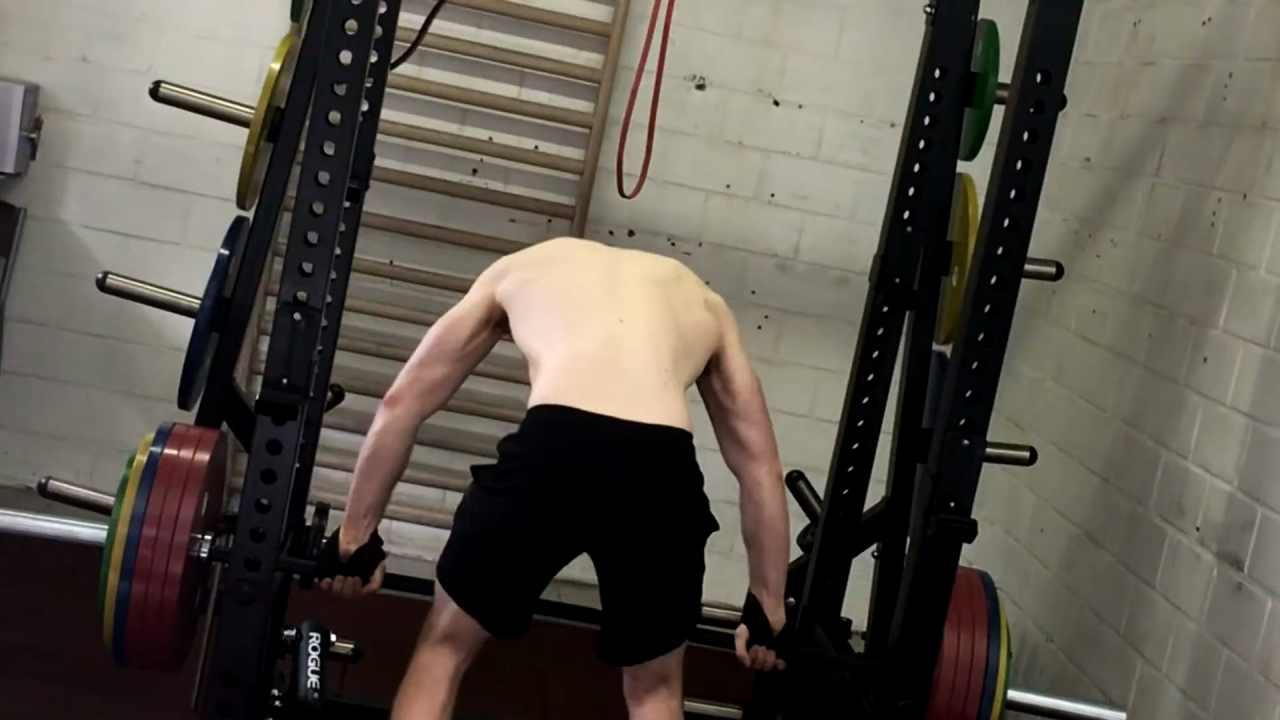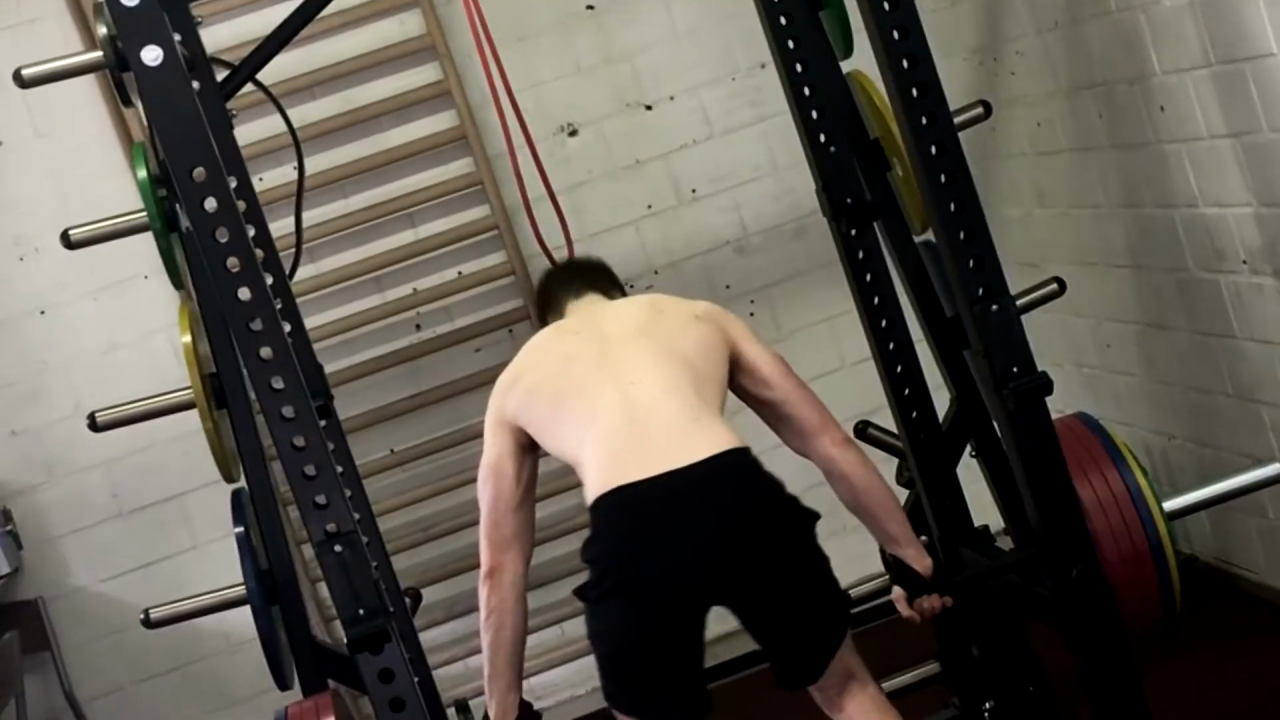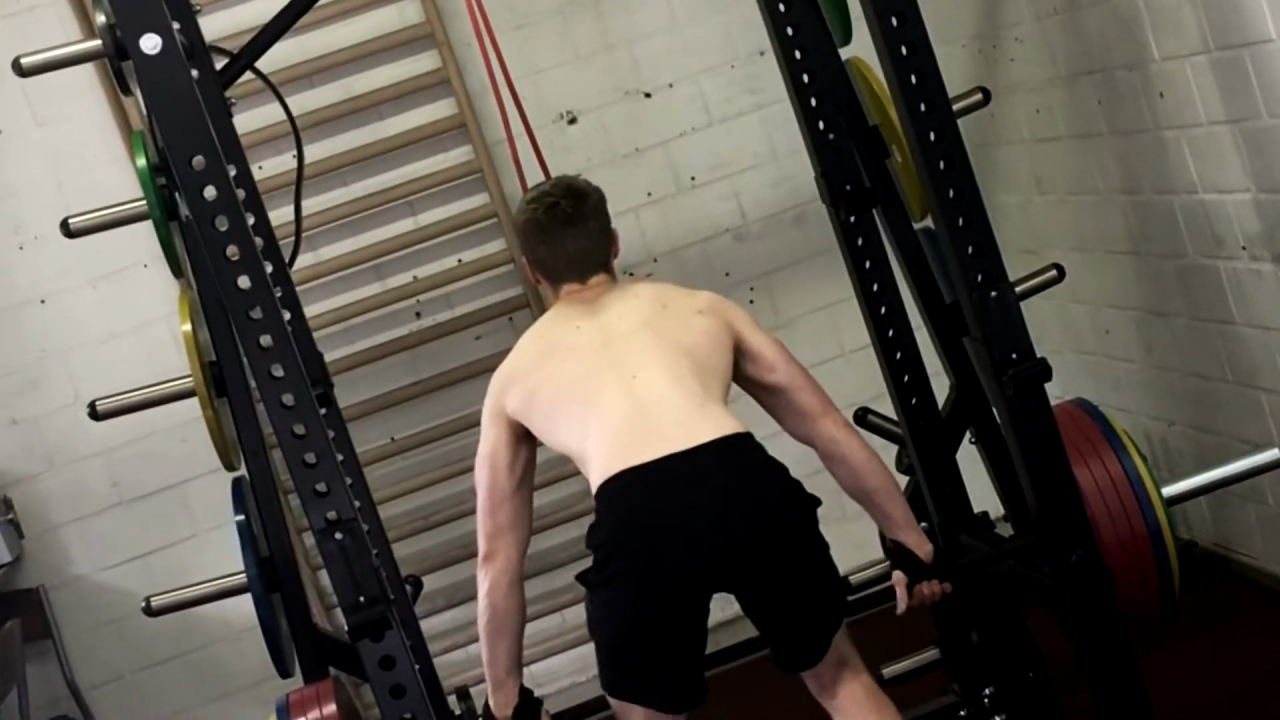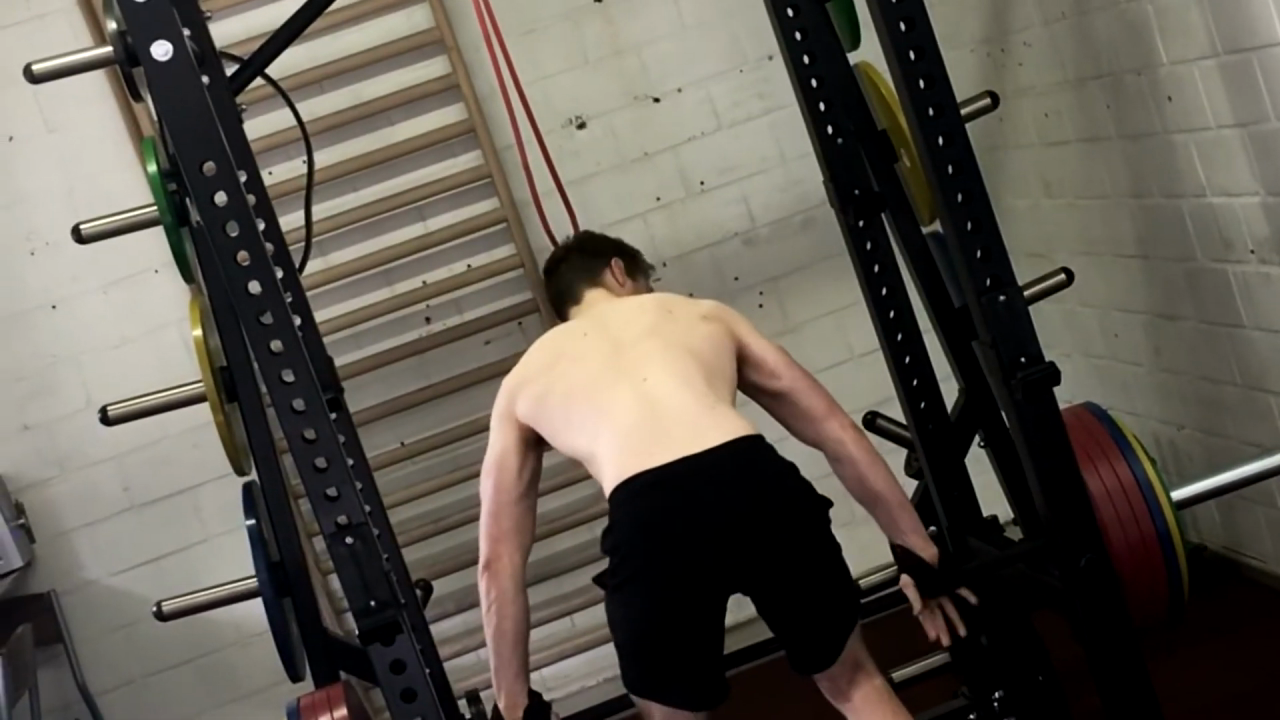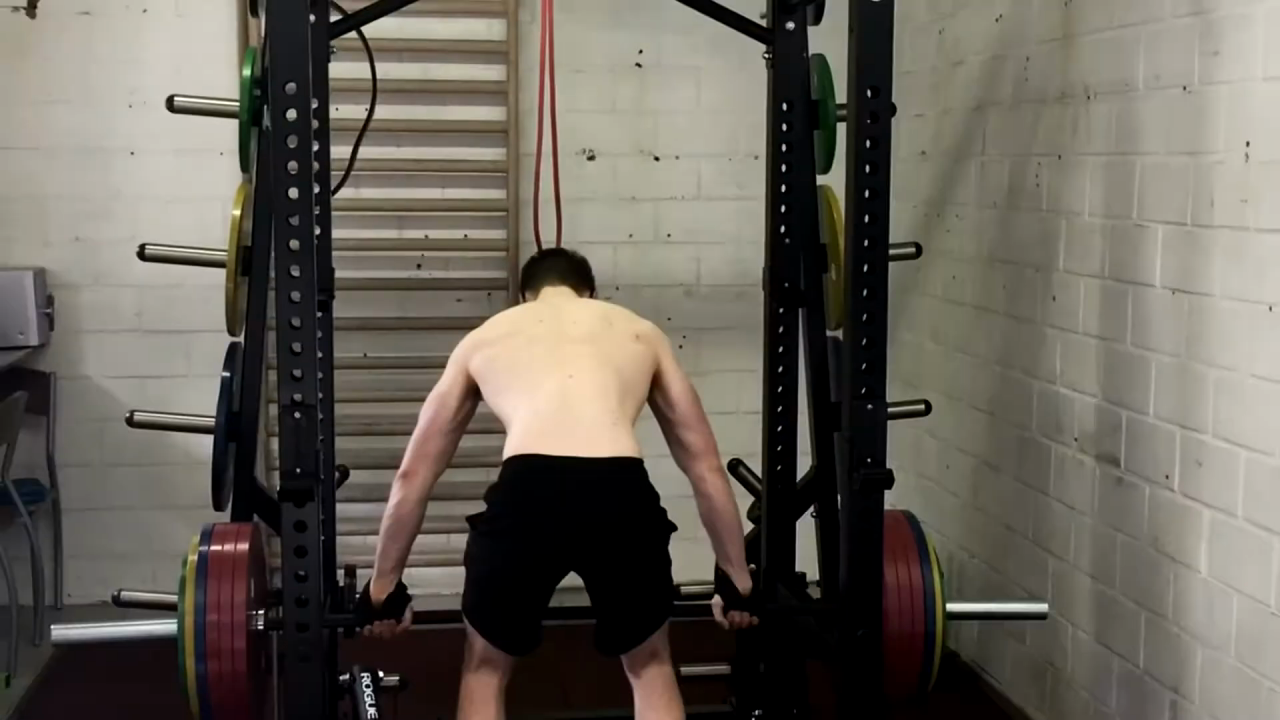
dt=0.7s
person 1, frame 1
left shoulder: (526, 265)
right shoulder: (702, 300)
left elbow: (403, 402)
right elbow: (760, 464)
left wrist: (356, 535)
right wrist: (768, 609)
left hip: (551, 452)
right hip: (663, 477)
left knee: (446, 645)
person 1, frame 2
left shoulder: (517, 378)
right shoulder: (699, 315)
left elbow: (500, 565)
right elbow: (829, 443)
right wrist: (912, 556)
left hip: (632, 542)
right hip: (744, 501)
person 1, frame 3
left shoulder: (516, 374)
right shoulder: (700, 306)
left elbow: (498, 554)
right elbow: (829, 431)
right wrist: (913, 542)
left hip: (636, 524)
right hip: (749, 489)
right knee: (838, 676)
person 1, frame 4
left shoulder: (525, 380)
right shoulder: (703, 313)
left elbow: (499, 560)
right elbow: (837, 432)
right wrist: (920, 551)
left hip: (650, 527)
right hip: (761, 489)
right knee: (851, 679)
person 1, frame 5
left shoulder: (487, 336)
right shoulder: (640, 331)
left elbow: (414, 473)
right elbow: (703, 462)
left wrist: (384, 587)
right wrist: (736, 579)
left hip: (526, 499)
right hip: (623, 499)
left knee: (486, 669)
right knee: (649, 665)
